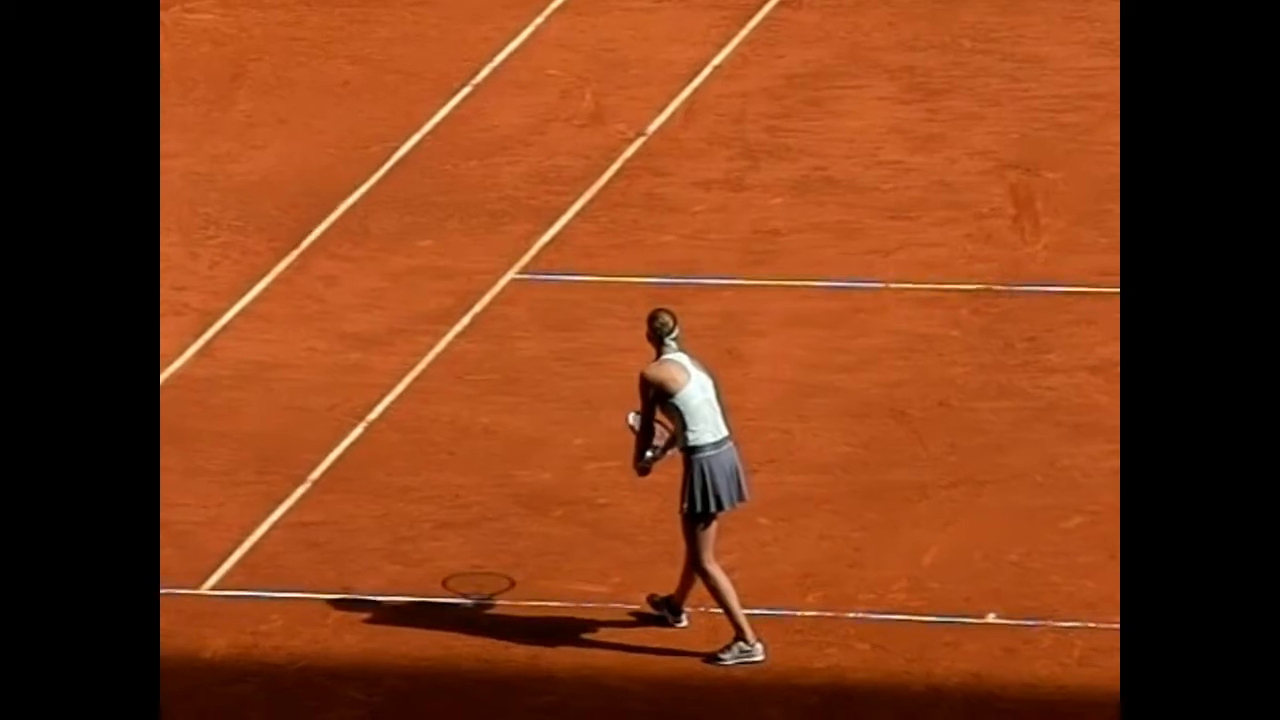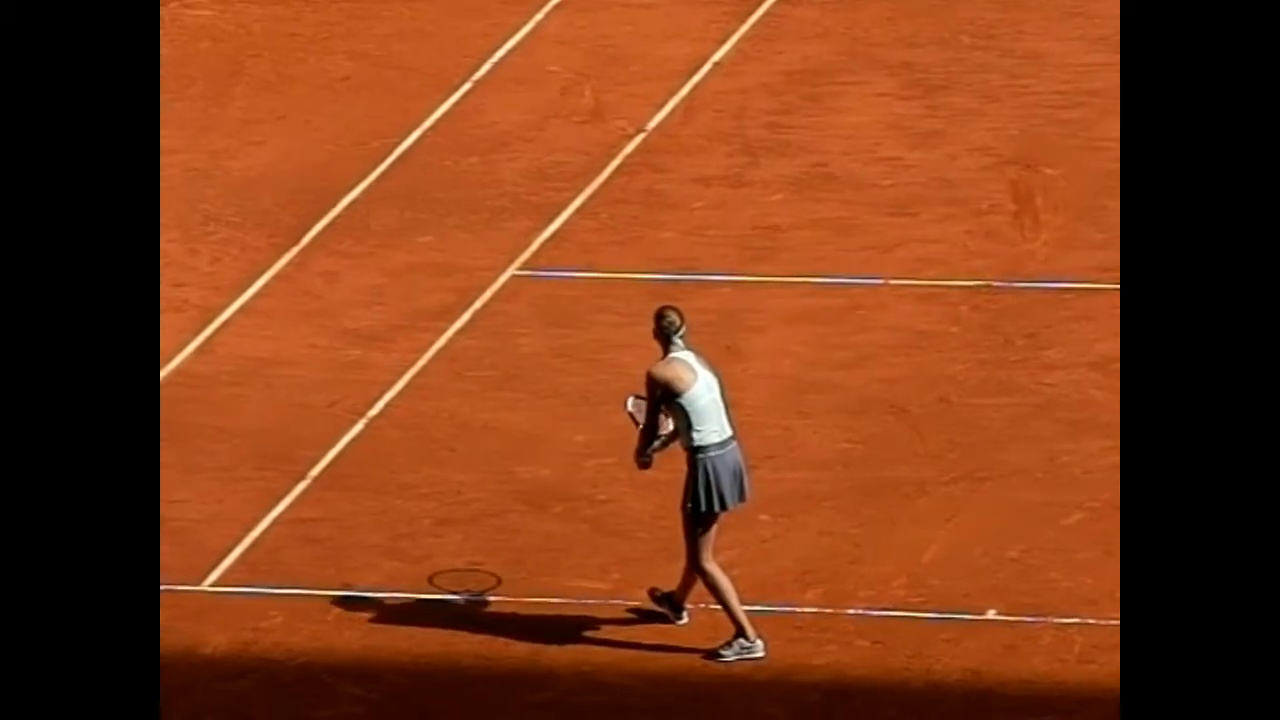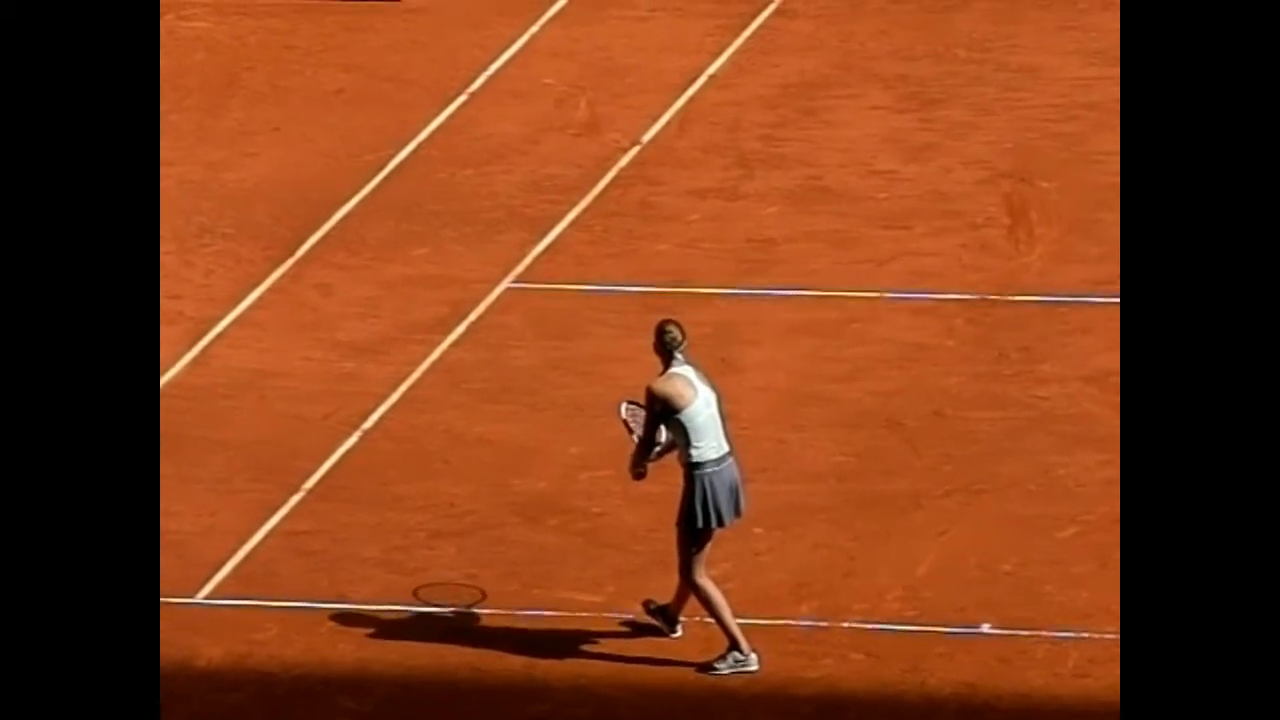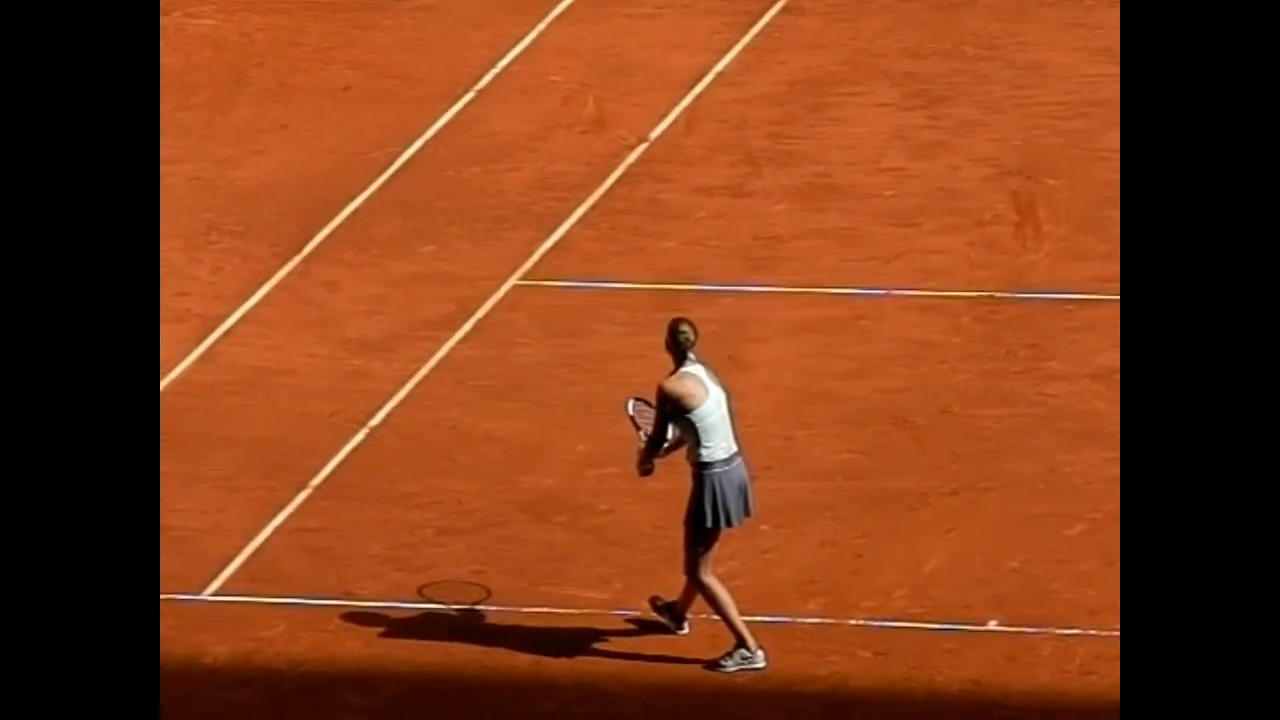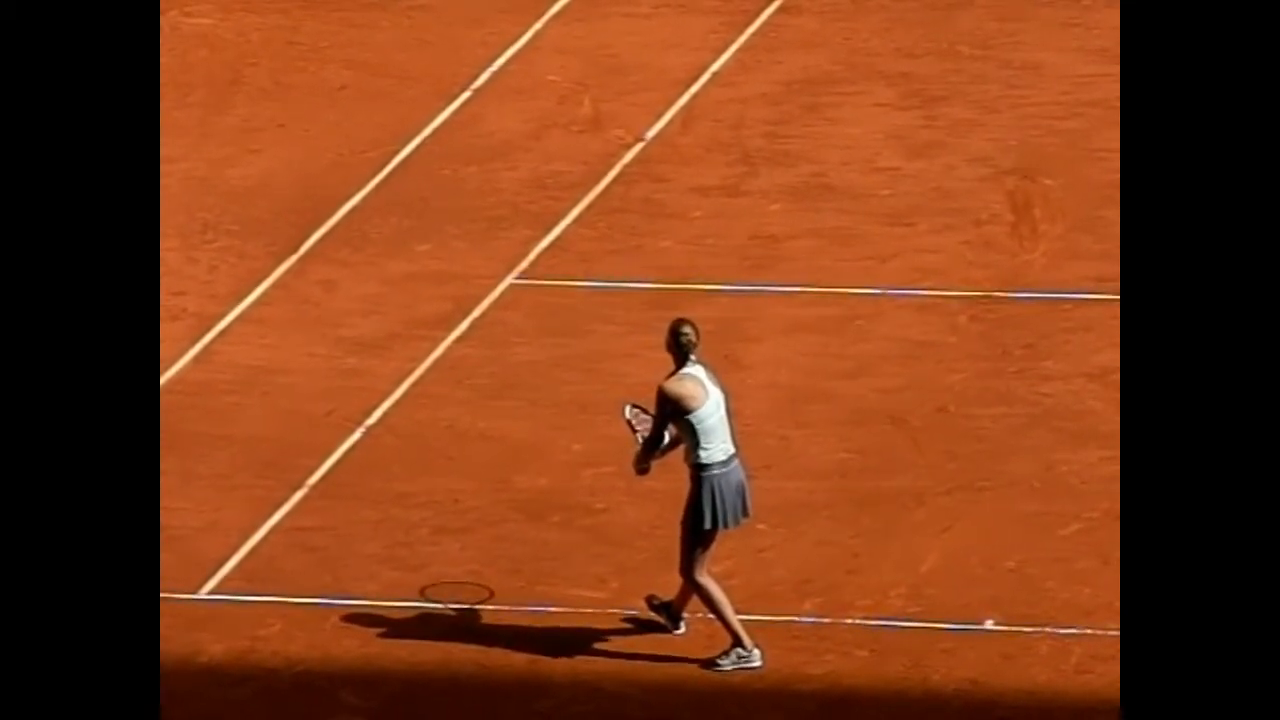
dt=1s
person 1, frame 1
left shoulder: (652, 373)
right shoulder: (692, 363)
left elbow: (646, 427)
left wrist: (639, 461)
right wrist: (659, 454)
left hip: (704, 463)
right hip: (724, 453)
left knee: (703, 561)
right knee: (695, 540)
left ankle: (748, 641)
right ankle: (675, 605)
person 1, frame 2
left shoulder: (659, 372)
right shoulder: (698, 361)
left elbow: (650, 426)
left wrist: (641, 455)
right wrist: (662, 445)
left hip: (708, 463)
right hip: (727, 453)
left knee: (702, 560)
right knee: (696, 540)
left ankle: (748, 638)
right ankle: (677, 602)
person 1, frame 3
left shoulder: (659, 387)
right shoulder: (696, 375)
left elbow: (647, 442)
left wrist: (636, 465)
right wrist: (657, 456)
left hip: (705, 479)
right hip: (724, 469)
left knee: (693, 574)
right knee: (691, 557)
left ankle: (742, 652)
right ankle: (671, 615)
person 1, frame 4
left shoulder: (670, 386)
right shoulder: (707, 373)
left elbow: (657, 440)
left wrist: (643, 461)
right wrist: (661, 453)
left hip: (713, 478)
right hip: (732, 468)
left knee: (699, 572)
right knee: (699, 555)
left ankle: (749, 649)
right ankle: (678, 612)
person 1, frame 5
left shoulder: (671, 388)
right shoulder: (705, 374)
left elbow: (655, 439)
left wrist: (640, 460)
right wrist: (658, 454)
left hip: (712, 480)
right hip: (729, 470)
left knee: (694, 572)
right knee: (695, 555)
left ankle: (746, 648)
right ankle: (675, 611)
